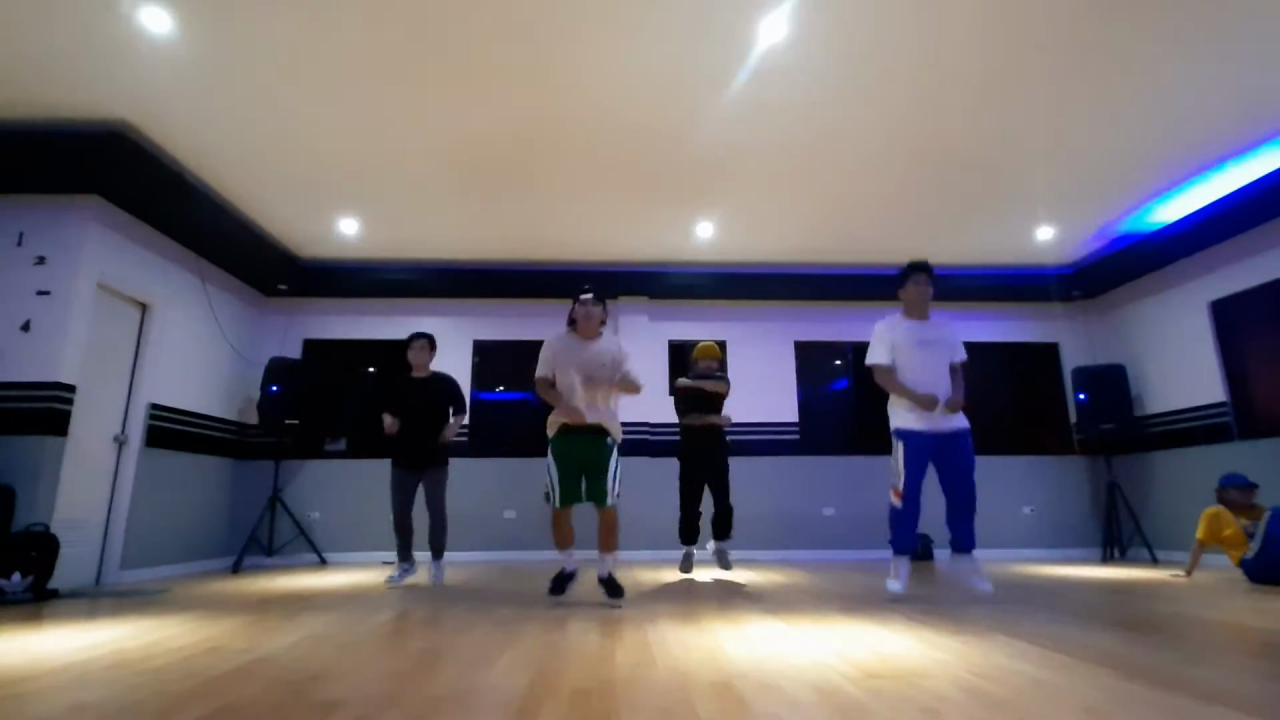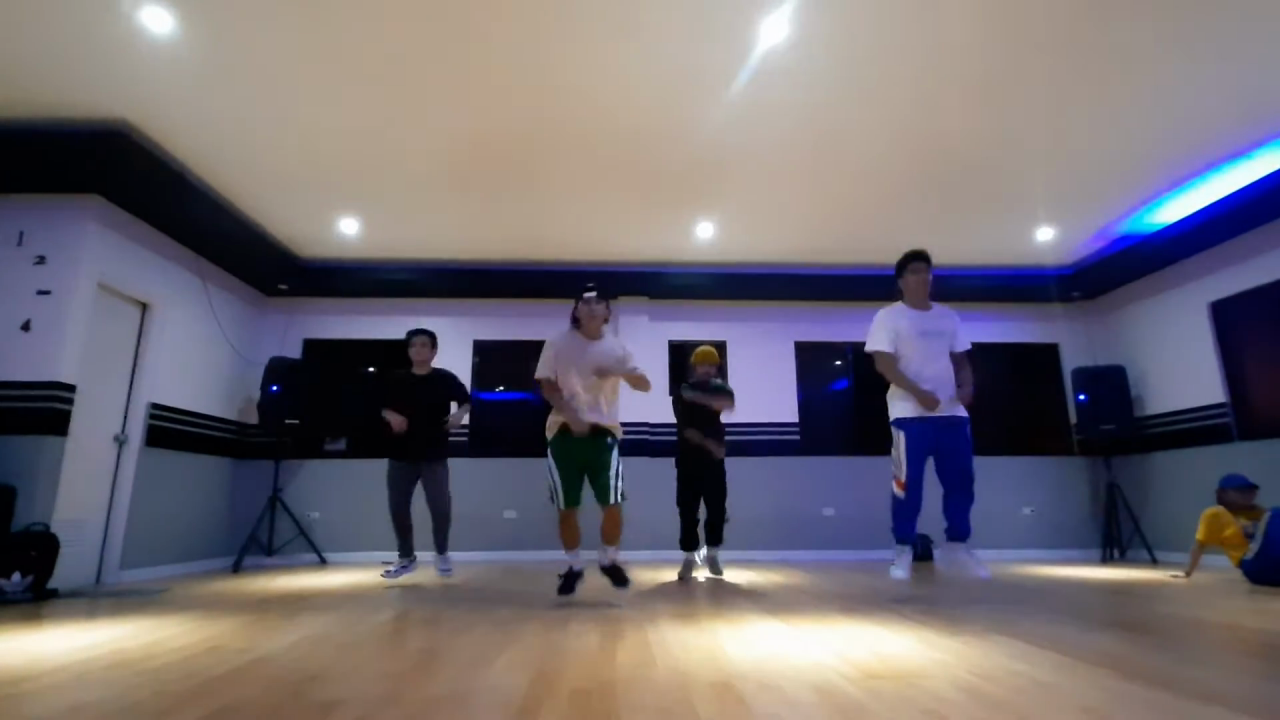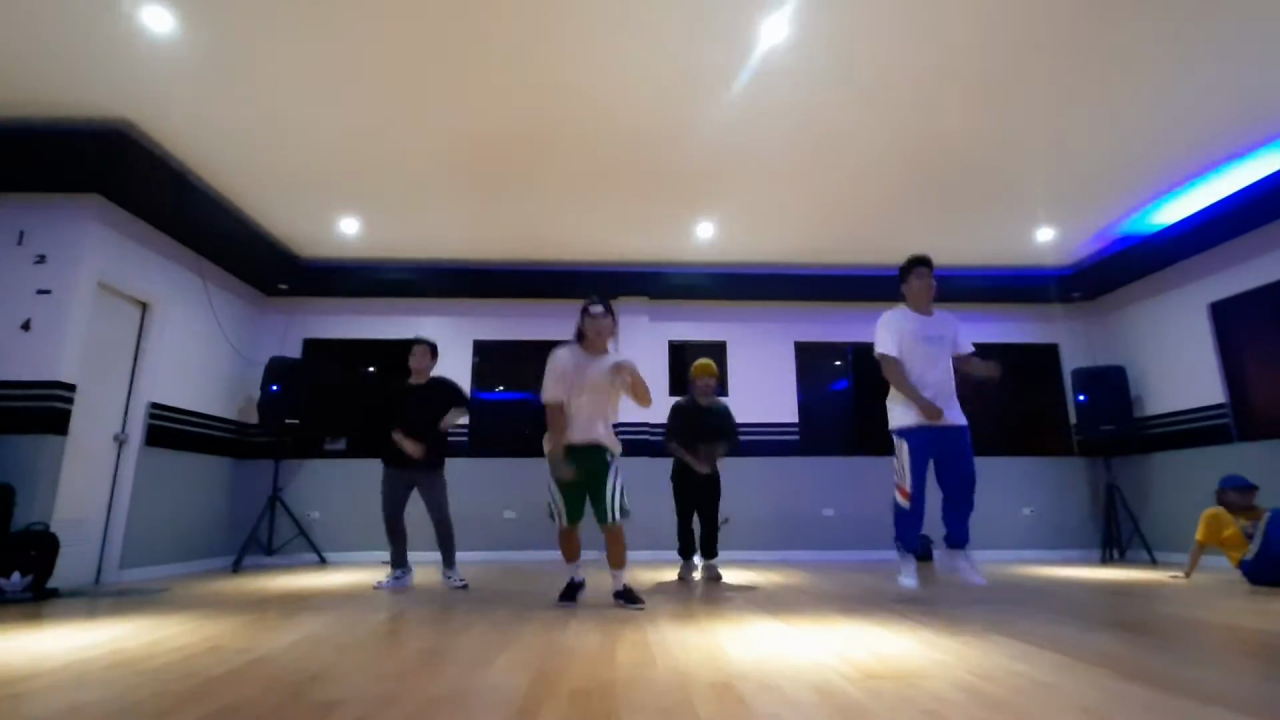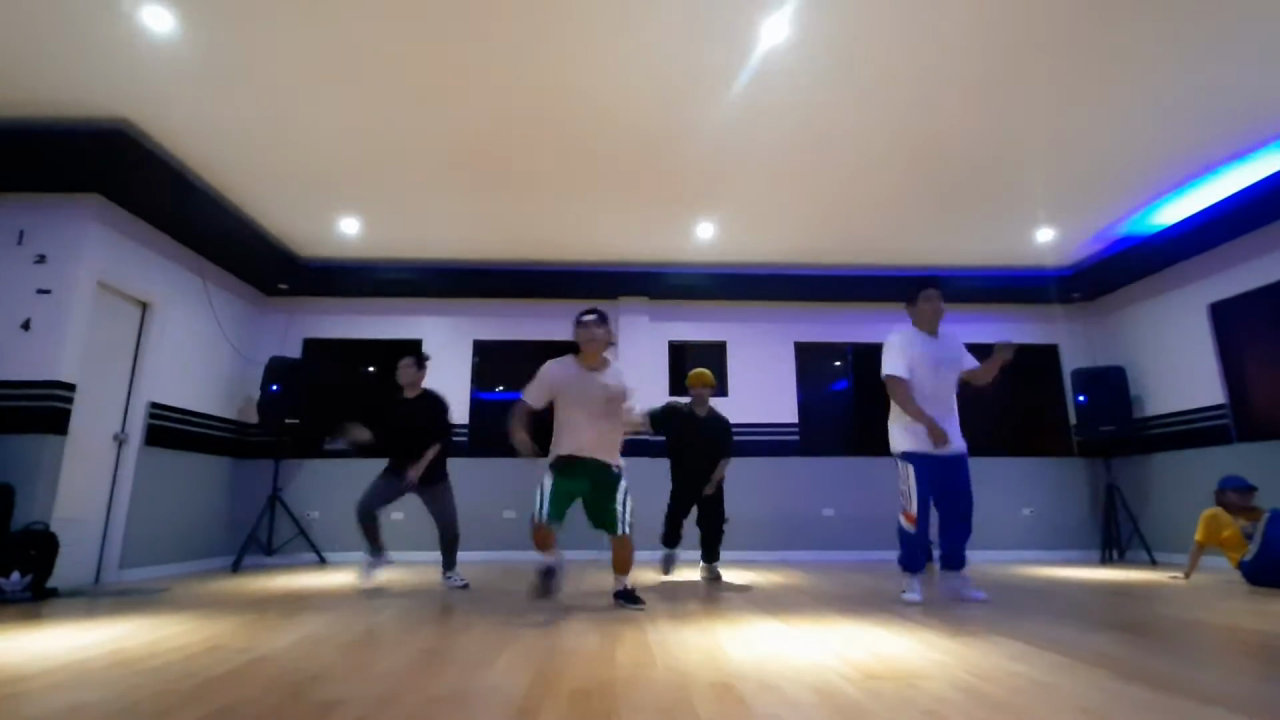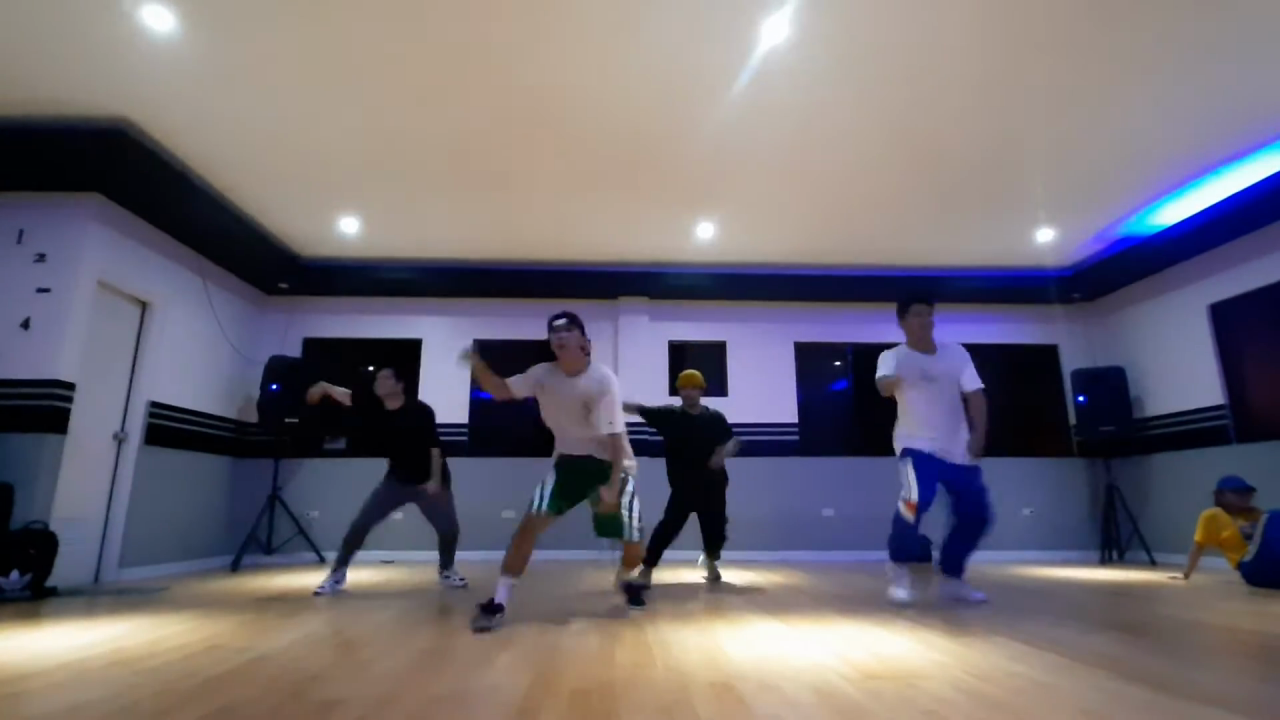
dt=0.1s
person 1, frame 1
left shoulder: (946, 328)
right shoulder: (887, 328)
left elbow: (957, 370)
right elbow: (882, 374)
left wrist: (958, 397)
right wrist: (915, 398)
left hip: (952, 423)
right hip: (910, 423)
left knee: (963, 492)
right knee: (906, 492)
left ankle: (963, 558)
right ankle: (900, 562)
person 1, frame 2
left shoulder: (948, 317)
right shoulder: (888, 317)
left elbow: (961, 360)
right elbow: (883, 362)
left wrist: (967, 387)
right wrist: (916, 392)
left hip: (951, 412)
right hip: (910, 412)
left knee: (960, 479)
right knee: (908, 480)
left ankle: (956, 545)
right ankle: (903, 551)
person 1, frame 3
left shoulder: (948, 323)
right shoulder: (891, 321)
left elbow: (966, 361)
right elbow: (889, 366)
left wrist: (984, 367)
right wrist: (920, 403)
left hip: (951, 419)
right hip: (910, 419)
left knee: (962, 486)
right knee: (911, 488)
left ankle: (956, 553)
right ankle: (907, 560)
person 1, frame 4
left shoulder: (952, 343)
right shoulder: (899, 341)
left elbow: (979, 377)
right elbow: (896, 388)
left wrist: (997, 360)
right wrist: (928, 422)
left hip: (950, 443)
right hip: (914, 442)
left knee: (959, 512)
right knee: (915, 511)
left ankle: (953, 575)
right ankle: (912, 577)
person 1, frame 5
left shoulder: (957, 354)
right shoulder: (892, 358)
left elbow: (975, 398)
right elbow: (885, 388)
left wrist: (978, 437)
right wrist: (894, 381)
left hip: (958, 452)
right hip: (917, 449)
left knee: (975, 518)
right knee: (915, 504)
left ankle: (952, 579)
right ankle: (902, 570)
person 2, frame 1
left shoulder: (613, 347)
right shoulder: (556, 344)
left elbow: (633, 387)
right elbow: (541, 384)
left wrist: (610, 382)
right wrist: (563, 405)
left hip: (602, 434)
right hip: (565, 433)
left knee: (607, 508)
right knee: (561, 508)
left ankle: (606, 571)
right ankle: (567, 568)
person 2, frame 2
left shoulder: (616, 347)
right shoulder: (557, 343)
left elbow: (644, 385)
right elbow: (545, 384)
left wrist: (621, 372)
right wrist: (568, 411)
left hip: (603, 434)
right hip: (565, 433)
left knee: (612, 507)
right knee: (567, 509)
left ankle: (608, 561)
right ankle: (574, 567)
person 2, frame 3
left shoulder: (619, 362)
right shoulder: (562, 358)
left elbow: (644, 399)
right elbow: (553, 408)
left wrist: (630, 374)
right wrist: (557, 454)
left hip: (602, 451)
right hip: (566, 451)
left knee: (613, 527)
right knee: (567, 526)
left ankle: (620, 587)
right ankle: (576, 578)
person 2, frame 4
left shoulder: (618, 378)
right shoulder: (555, 370)
left elbow: (627, 421)
right elbow: (526, 404)
left wrist: (628, 419)
right wrist: (518, 430)
left hip: (606, 467)
right hip: (566, 463)
left knee: (621, 538)
right knee: (542, 528)
left ankle: (622, 588)
right ankle: (550, 564)
person 2, frame 5
left shoulder: (603, 380)
right shoulder: (539, 374)
left elbow: (614, 435)
right elbow: (502, 390)
left wrist: (614, 484)
right wrist: (477, 364)
left hip: (608, 465)
right hip: (567, 461)
left knee: (633, 543)
right knee: (531, 525)
left ankle: (627, 578)
right ankle: (498, 602)
person 3, frame 1
left shoulder: (445, 383)
right shoulder: (398, 385)
left elbow: (460, 410)
right elbow: (387, 411)
left wrist: (455, 425)
right wrist: (387, 419)
left hip: (434, 460)
right hip: (403, 459)
left knee: (437, 511)
right knee: (400, 512)
left ankle: (437, 561)
right ankle: (405, 561)
person 3, frame 2
left shoulder: (446, 379)
right shoulder: (397, 380)
left elbow: (465, 402)
right elbow: (386, 409)
left wrist: (459, 415)
right wrist: (392, 417)
left hip: (434, 455)
right hip: (401, 454)
left knee: (440, 505)
right knee: (398, 507)
left ankle: (442, 555)
right ankle: (406, 557)
person 3, frame 3
left shoulder: (443, 387)
right shoulder: (398, 392)
left elbow: (463, 406)
right elbow: (392, 425)
left wrist: (453, 416)
right wrist: (405, 442)
left hip: (432, 464)
right hip: (398, 464)
left knee: (441, 519)
right knee: (391, 518)
left ankle: (449, 569)
right ankle: (400, 570)
person 3, frame 4
left shoulder: (433, 402)
right shoulder: (395, 406)
left elbow: (440, 438)
right elbow: (381, 437)
left wrist: (421, 466)
right wrist: (361, 434)
left hip: (431, 474)
right hip: (397, 471)
left knee: (449, 526)
right knee: (364, 508)
left ankle: (449, 571)
right ankle: (376, 554)
person 3, frame 5
left shoulder: (420, 411)
right shoulder: (376, 413)
left elbow: (434, 445)
right elbow: (349, 398)
left wrist: (435, 479)
right wrist: (325, 387)
left hip: (429, 482)
right hip: (397, 481)
left knee: (449, 528)
right knee: (360, 526)
left ankle: (446, 571)
right ankle: (337, 575)
person 4, frame 1
left shoulder: (719, 379)
right shoulder: (683, 385)
left elbow: (723, 388)
right elbow: (685, 417)
left wrist: (692, 383)
right wrist: (713, 418)
left hip: (716, 452)
right hip: (691, 453)
left knee: (722, 502)
right knee: (689, 505)
left ankle: (721, 546)
right ankle: (688, 551)
person 4, frame 2
left shoulder: (719, 388)
right shoulder: (682, 394)
left elbow: (728, 405)
right elbow: (685, 429)
left wrist: (698, 398)
right wrist: (709, 444)
left hip: (714, 461)
right hip: (688, 460)
left knee: (717, 510)
right knee: (688, 512)
left ankle: (712, 554)
right ankle: (689, 558)
person 4, frame 3
left shoulder: (722, 411)
right shoulder: (681, 408)
left elbow: (730, 441)
right elbow: (672, 442)
left wrist: (711, 453)
right wrist: (691, 460)
left hip: (710, 476)
right hip: (684, 474)
left knee: (709, 521)
right knee: (684, 520)
left ankle: (709, 563)
right ankle: (687, 562)
person 4, frame 4
left shoulder: (720, 422)
right shoulder: (674, 413)
left elbow: (725, 456)
right elbow: (647, 420)
left wrist: (714, 481)
left hip: (710, 485)
right hip: (683, 482)
left knee: (713, 526)
right knee: (674, 518)
left ankle: (709, 565)
right ankle: (670, 551)
person 4, frame 5
left shoulder: (714, 418)
right shoulder: (667, 415)
left elbow: (731, 442)
right elbow: (640, 410)
left wrist: (723, 452)
right wrist: (621, 405)
left hip: (712, 485)
right hip: (682, 487)
left knee: (716, 527)
right knee: (669, 525)
left ankle: (711, 562)
right ankle: (647, 568)
